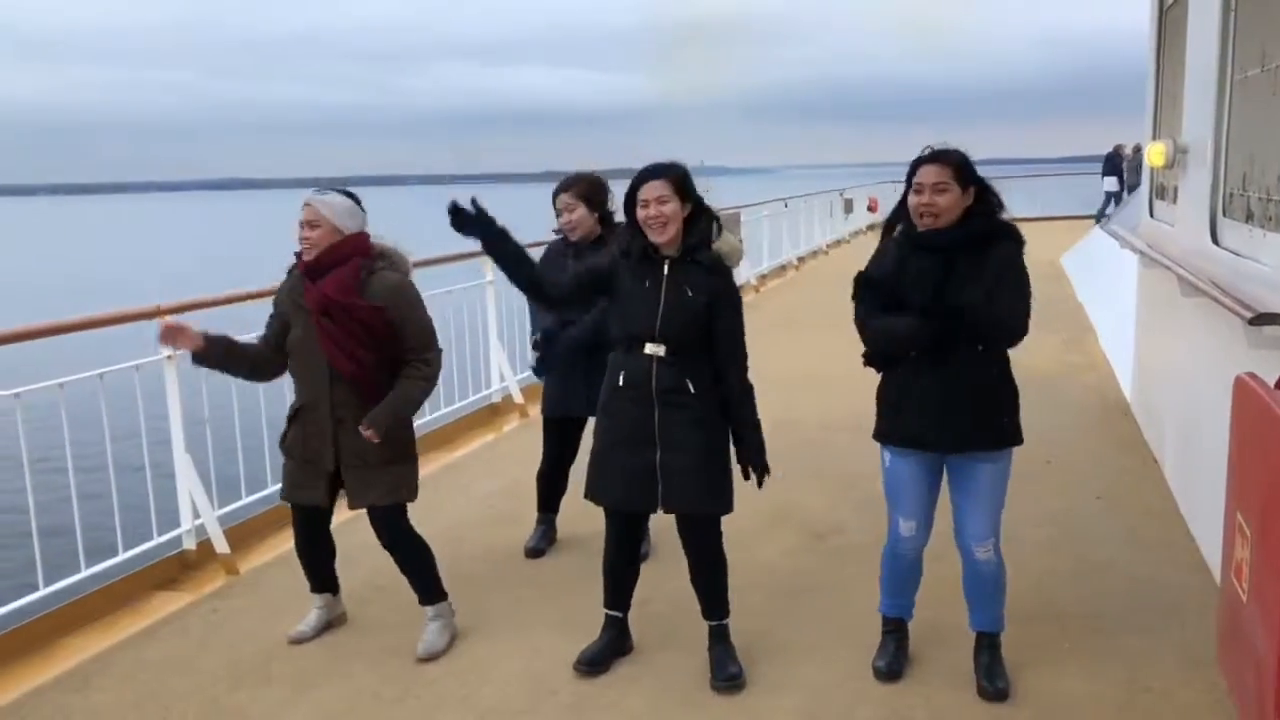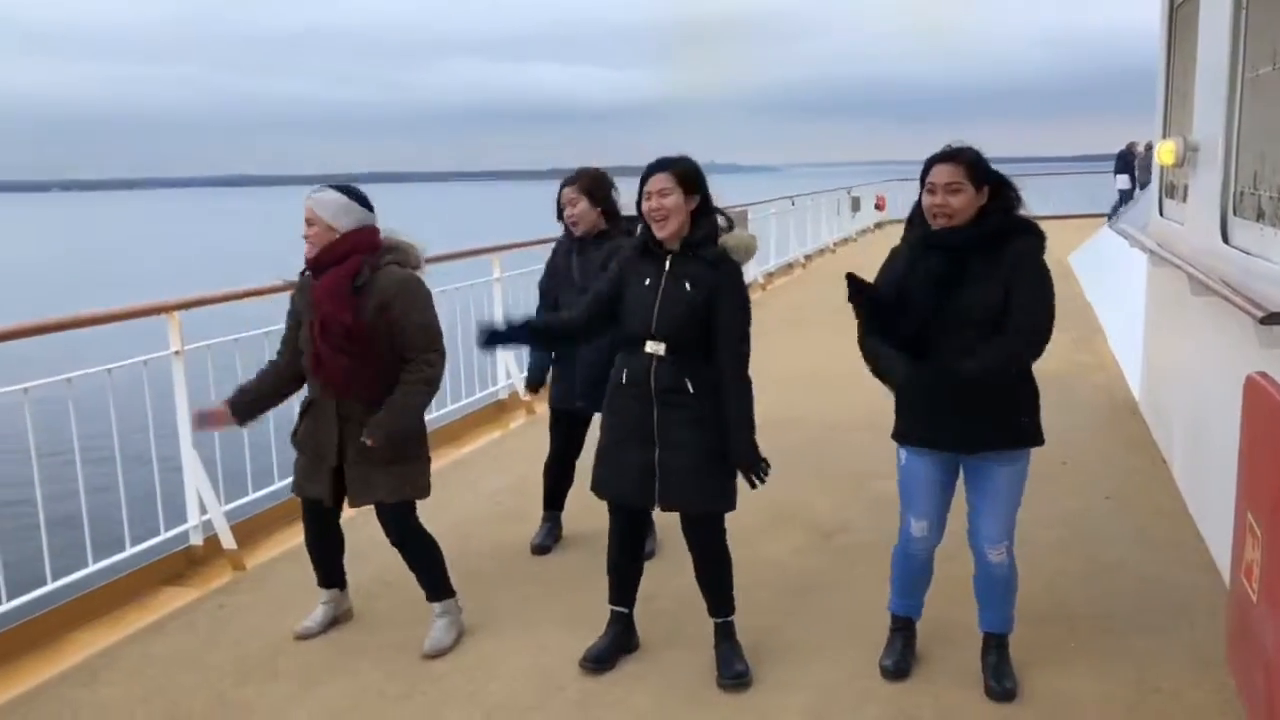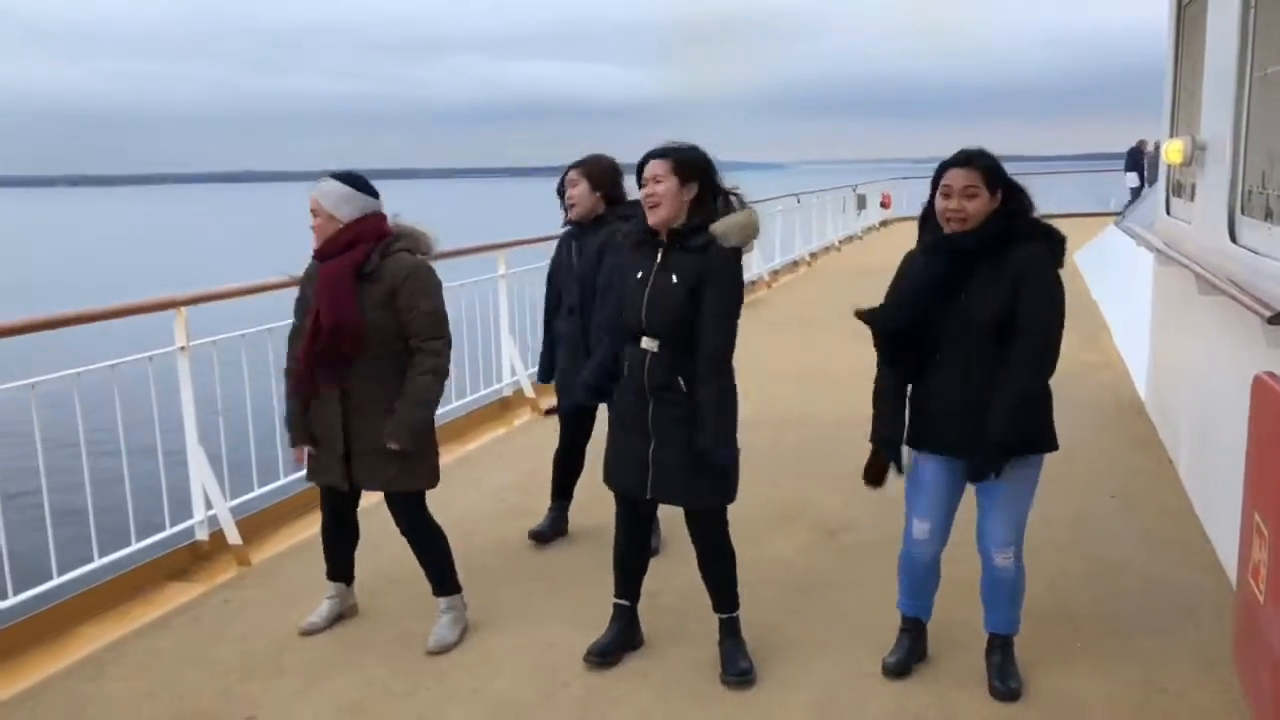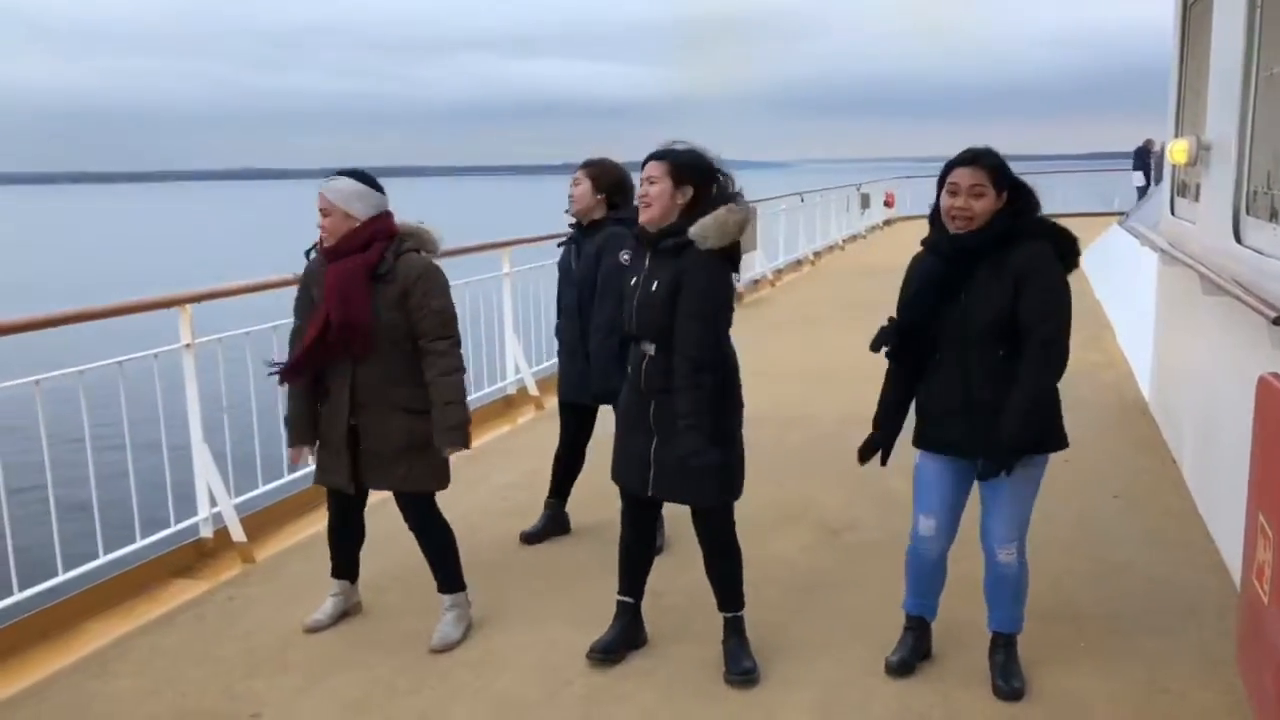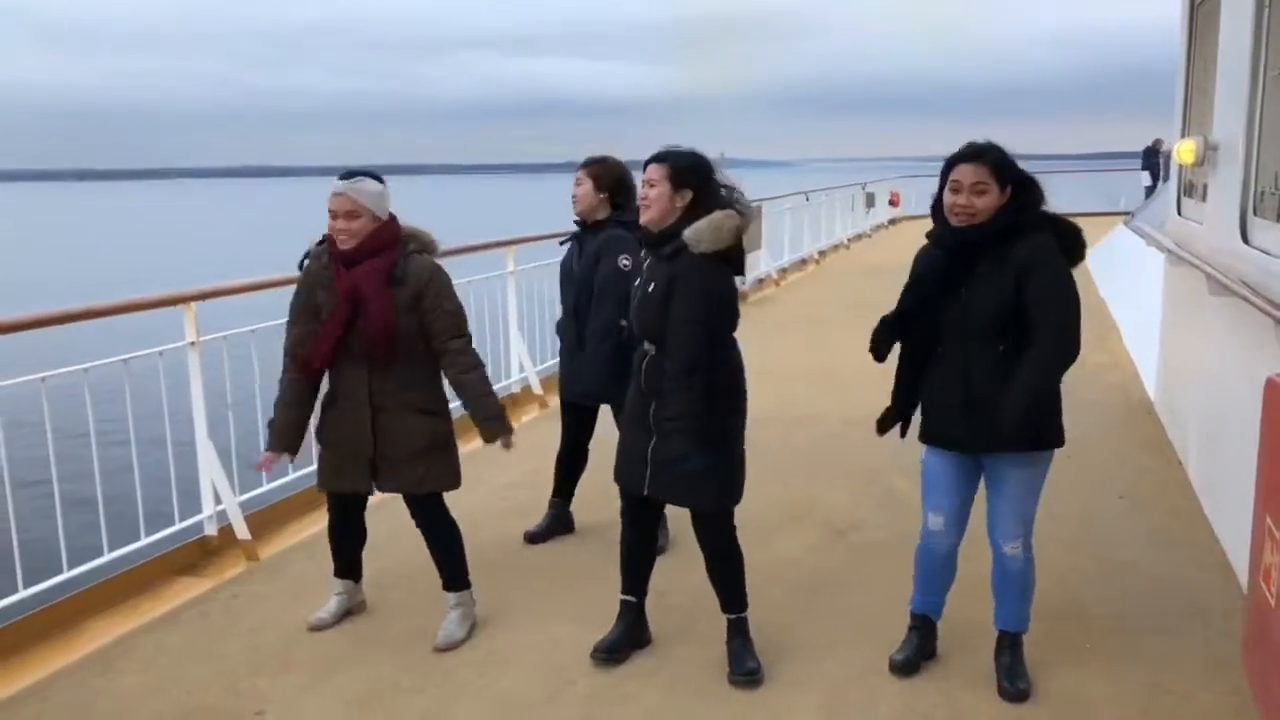
dt=0.1s
person 1, frame 1
left shoulder: (999, 256)
right shoulder: (893, 255)
left elbow: (1010, 327)
right elbow: (869, 324)
left wrist: (958, 322)
right wrist: (912, 329)
left hip: (981, 427)
right hip: (907, 425)
left knee: (980, 545)
right knee: (905, 538)
left ankle: (988, 645)
right ankle: (894, 632)
person 1, frame 2
left shoulder: (1017, 254)
right shoulder: (908, 257)
left elbow: (1032, 335)
right elbow: (873, 335)
left wrist: (968, 374)
right wrist: (907, 379)
left hip: (1000, 427)
right hip: (925, 426)
left knee: (993, 547)
right knee: (917, 539)
left ankle: (996, 645)
right ankle: (902, 630)
person 1, frame 3
left shoulder: (1028, 260)
right shoulder: (921, 263)
left elbow: (1037, 354)
right elbow: (895, 354)
left wrist: (1001, 434)
right wrist: (884, 438)
left hip: (1010, 438)
right hip: (935, 432)
left knee: (1001, 550)
right knee: (921, 542)
left ankle: (1000, 646)
right ankle: (912, 631)
person 1, frame 4
left shoulder: (1034, 258)
right shoulder: (929, 262)
left elbow: (1047, 352)
right elbow: (904, 350)
left wrist: (1014, 432)
right wrist: (886, 422)
left hip: (1017, 435)
right hip: (942, 431)
left knee: (1004, 547)
right knee: (928, 540)
left ankle: (1004, 645)
right ankle: (916, 630)
person 1, frame 5
left shoulder: (1036, 252)
right shoulder: (936, 255)
left elbow: (1059, 339)
right elbow: (914, 336)
left wrist: (1018, 411)
right wrist: (903, 399)
left hip: (1019, 430)
right hip: (948, 424)
left knee: (1010, 542)
right knee: (937, 536)
left ankle: (1010, 645)
right ankle: (922, 629)
person 2, frame 1
left shoulder: (712, 274)
right shoulder: (624, 264)
left elbow: (732, 364)
right elbow: (553, 292)
left wrist: (749, 437)
right wrist: (493, 238)
left hip: (692, 421)
right hip: (625, 417)
left knee: (701, 533)
right knee: (623, 529)
left ankle: (720, 640)
right ankle: (615, 630)
person 2, frame 2
left shoulder: (719, 269)
right shoulder: (633, 262)
left elbow: (732, 361)
right elbow: (587, 317)
left wrist: (745, 438)
right wrist: (524, 332)
left hip: (695, 419)
right hip: (629, 413)
left knee: (705, 531)
right knee: (626, 523)
left ankle: (725, 637)
right ankle: (620, 626)
person 2, frame 3
left shoulder: (713, 260)
right shoulder: (634, 251)
left elbow: (714, 352)
right elbow: (614, 328)
left wrist: (714, 429)
right wrist: (591, 381)
left hip: (693, 409)
right hip: (634, 407)
left knee: (706, 524)
right knee: (631, 516)
left ankle: (730, 633)
right ankle: (624, 622)
person 2, frame 4
left shoulder: (703, 261)
right shoulder: (652, 251)
left elbow: (697, 356)
left wrist: (695, 433)
right wrist: (624, 392)
left hip: (698, 410)
right hip: (643, 406)
left knee: (714, 523)
right knee: (637, 514)
left ankle: (734, 632)
right ankle: (628, 620)
person 2, frame 5
left shoulder: (700, 267)
right shoulder: (663, 253)
left elbow: (688, 359)
left wrist: (688, 435)
left hip: (705, 414)
right hip: (650, 404)
left knee: (713, 525)
right knee: (636, 513)
left ankle: (738, 632)
right ankle: (632, 618)
person 3, frame 1
left shoulder: (390, 289)
right shoulder: (296, 290)
left elbow: (424, 362)
right elbow: (267, 362)
left wrist: (390, 416)
right wrist: (204, 346)
left hip: (374, 440)
right hip: (312, 437)
left knee: (392, 527)
right knee: (308, 526)
left ankle: (440, 613)
right ankle: (328, 604)
person 3, frame 2
left shoulder: (397, 283)
right shoulder: (311, 287)
left elbow: (426, 363)
right elbow: (291, 365)
left wrist: (390, 423)
right wrist: (239, 406)
left hip: (384, 438)
right hip: (322, 433)
left knee: (400, 525)
right knee: (317, 520)
left ankle: (447, 610)
right ankle: (334, 600)
person 3, frame 3
left shoulder: (405, 270)
right shoulder: (319, 274)
left elbow: (431, 353)
right elbow: (302, 352)
left wrist: (411, 422)
right wrist: (299, 426)
left hip: (389, 424)
right hip: (332, 424)
left knee: (409, 515)
right knee: (336, 512)
left ankle: (452, 606)
right ankle: (340, 595)
person 3, frame 4
left shoulder: (414, 271)
right shoulder: (319, 272)
left elbow: (442, 352)
right elbow: (303, 352)
left wrist: (452, 420)
right wrist: (301, 426)
left hip: (401, 423)
right hip: (340, 424)
left knee: (420, 512)
right knee: (342, 512)
left ankle: (455, 603)
right ankle: (343, 593)
person 3, frame 5
left shoulder: (419, 273)
right shoulder: (318, 275)
left elbow: (454, 350)
right elbow: (301, 359)
left wrist: (488, 413)
right wrist: (285, 432)
left hip: (412, 425)
right hip: (346, 426)
left knee: (428, 512)
right knee: (344, 511)
left ankle: (460, 602)
right ankle: (348, 590)
person 4, frame 1
right shoulder: (556, 254)
left elbow: (614, 315)
right elbow: (539, 304)
left wrist: (570, 339)
right wrist: (544, 334)
left hip: (611, 372)
right hip: (564, 374)
right knee: (556, 455)
right ankle: (545, 523)
person 4, frame 2
left shoulder: (624, 249)
right shoulder: (563, 250)
right elbow: (547, 306)
left wrist: (591, 363)
right wrist: (539, 360)
left hip: (618, 369)
right hip: (570, 370)
right knee: (561, 451)
right ankle: (550, 521)
person 4, frame 3
left shoulder: (621, 236)
right shoulder: (570, 240)
right elbow: (554, 301)
right wrist: (548, 355)
right hip: (574, 360)
right knee: (570, 442)
right ankle: (557, 513)
person 4, frame 4
left shoulder: (619, 239)
right shoulder: (575, 241)
left elbow: (613, 309)
left wrist: (606, 363)
right wrist: (567, 353)
left hip: (618, 361)
right hip: (576, 362)
right knee: (570, 441)
right ankle: (554, 513)
person 4, frame 5
left shoulder: (619, 242)
right shoulder: (582, 240)
left elbow: (610, 312)
left wrist: (598, 367)
right wrist: (581, 362)
left hip: (619, 363)
right hip: (580, 361)
right knee: (572, 441)
right ankle: (559, 511)
